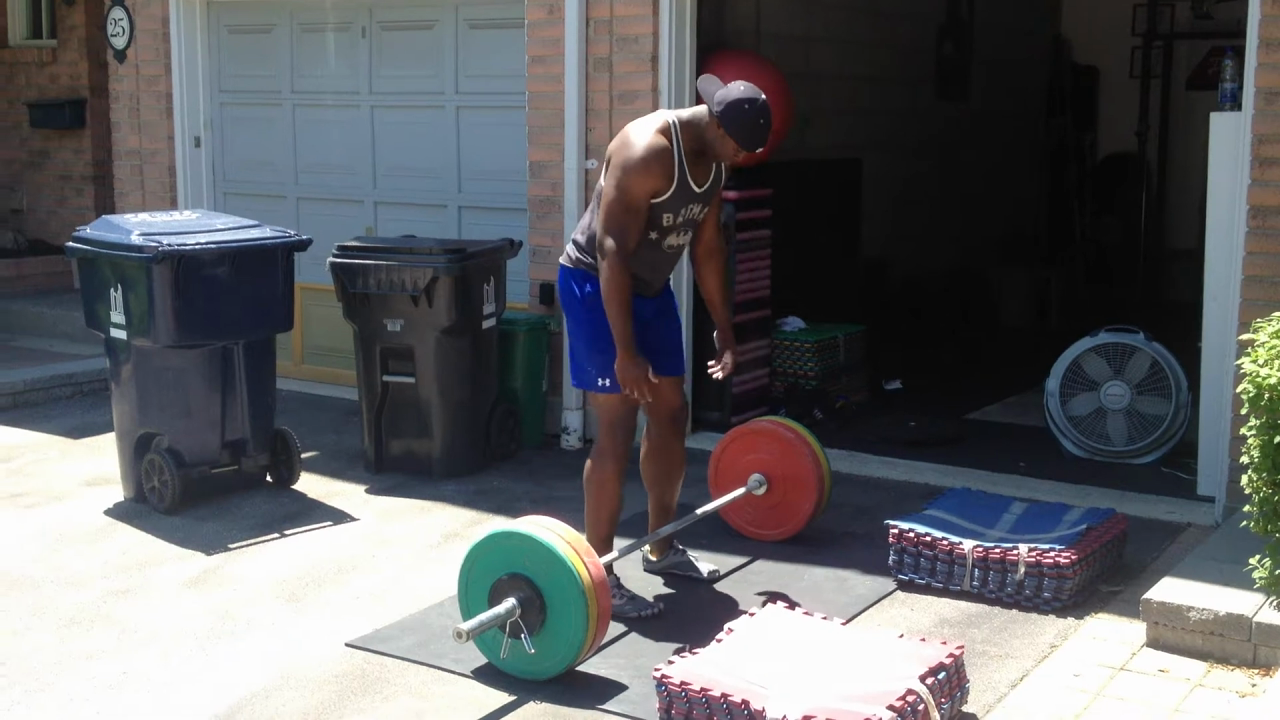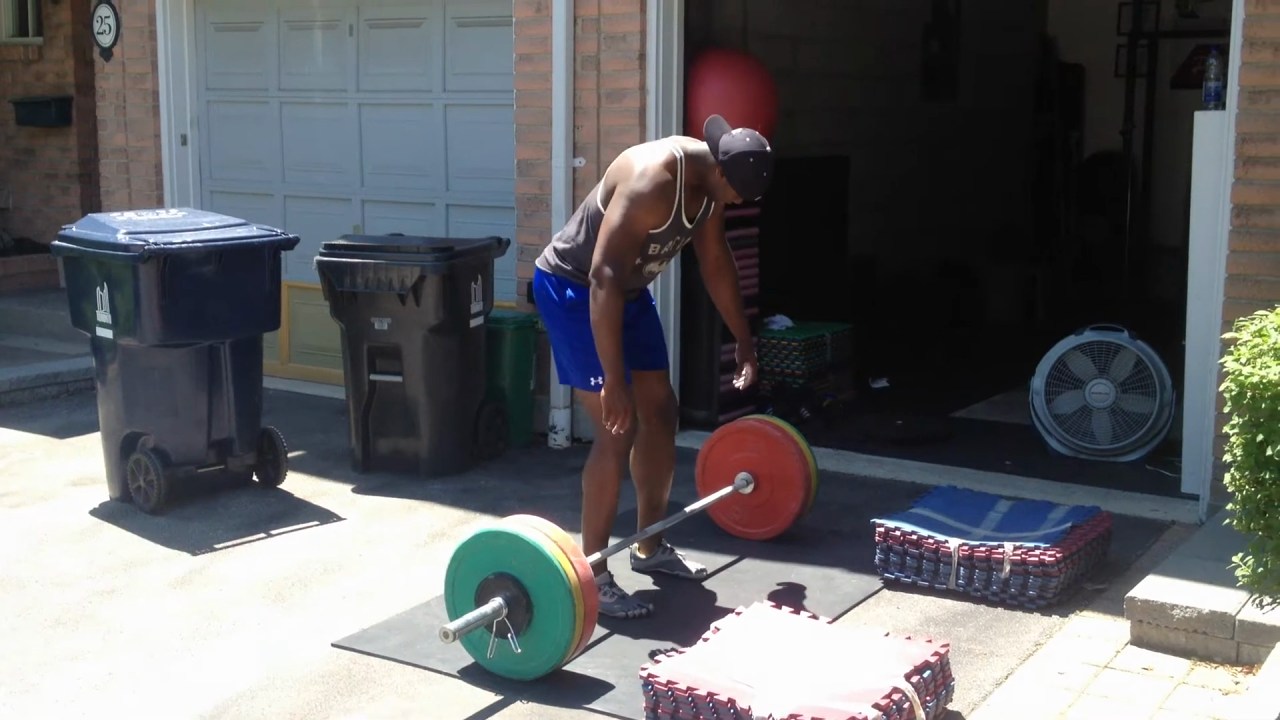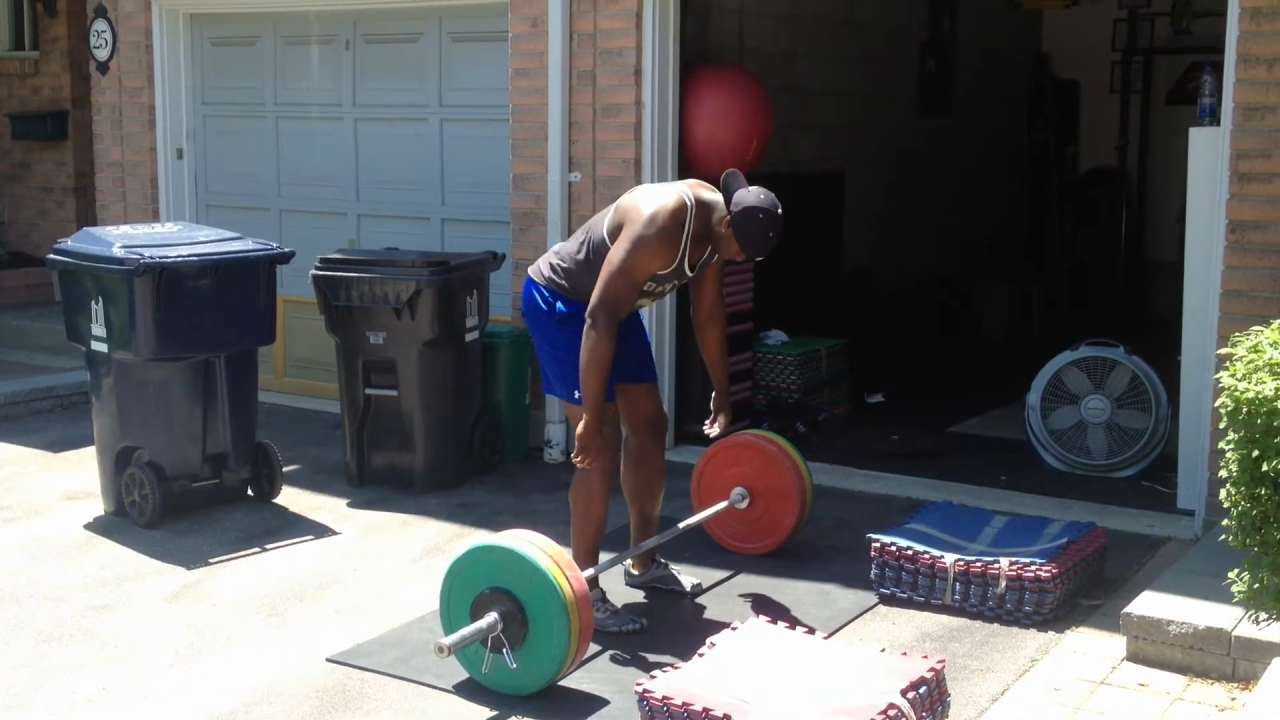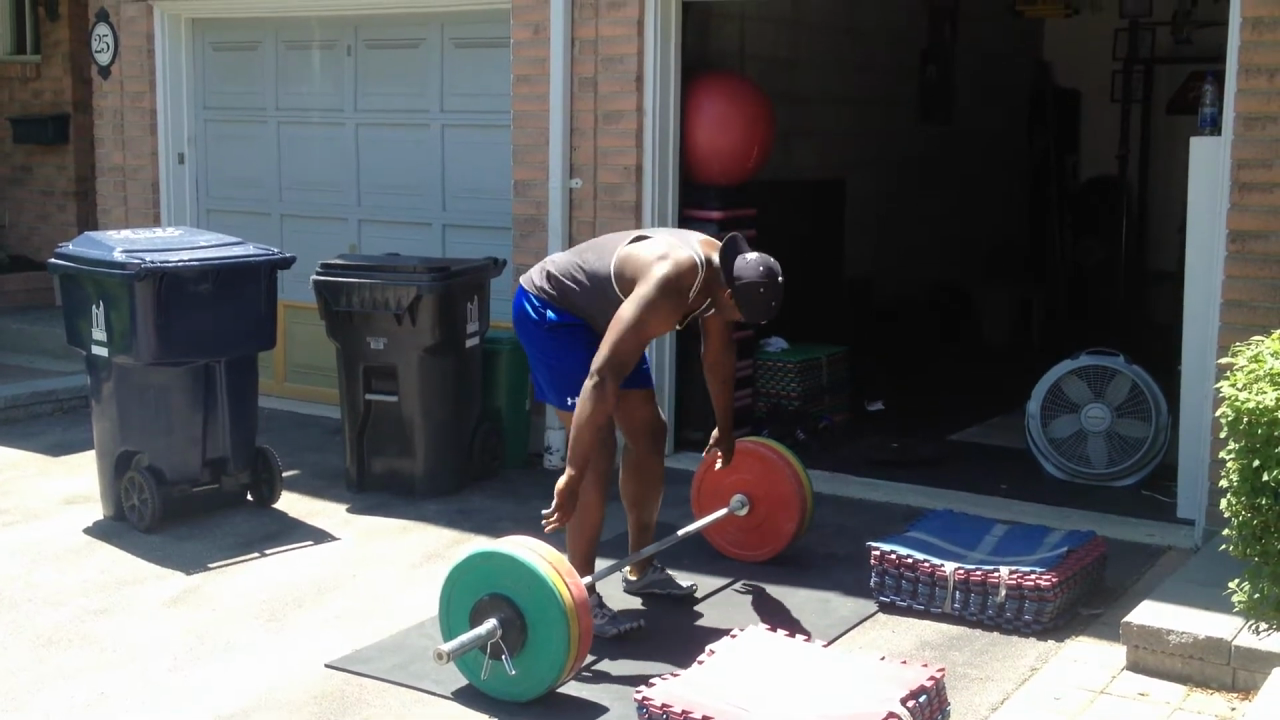
dt=0.7s
person 1, frame 1
left shoulder: (714, 157)
right shoulder: (646, 150)
left elbow: (707, 245)
right elbow: (611, 252)
left wrist: (723, 327)
right wrist: (626, 352)
left hip: (652, 288)
right hip: (597, 284)
left knee: (670, 417)
right knee: (618, 429)
left ankle: (661, 547)
right ankle: (599, 575)
person 1, frame 2
left shoulder: (709, 181)
right shoulder: (651, 181)
left elbow: (716, 262)
right elbow: (603, 279)
left wrist: (743, 340)
right wrist: (613, 382)
left hip: (629, 289)
right hip: (573, 289)
left knee: (660, 413)
right knee: (617, 431)
left ankle: (649, 547)
right ankle: (592, 576)
person 1, frame 3
left shoulder: (714, 226)
right shoulder: (658, 225)
left elbow: (708, 311)
right elbow: (599, 319)
left wrist: (721, 389)
right wrist: (591, 416)
left hip: (614, 304)
right hip: (560, 301)
left knee: (650, 426)
right knee: (602, 447)
left ankle: (643, 562)
right ankle: (584, 592)
person 1, frame 4
left shoulder: (722, 271)
right shoulder: (669, 284)
left elbow: (717, 350)
right elbow: (601, 378)
left wrist: (724, 426)
right wrist: (572, 472)
left hip: (595, 312)
right hip: (549, 309)
left knee: (650, 432)
right knee: (596, 451)
left ankle: (642, 569)
right ankle: (582, 596)
